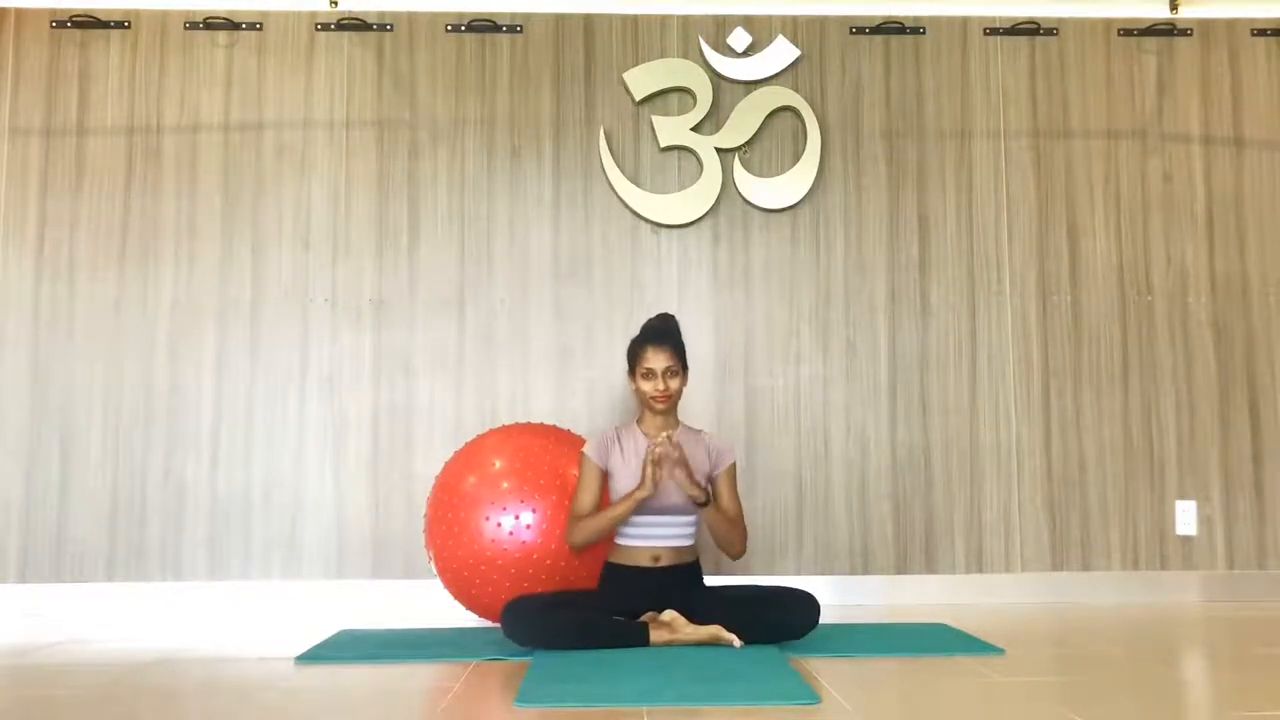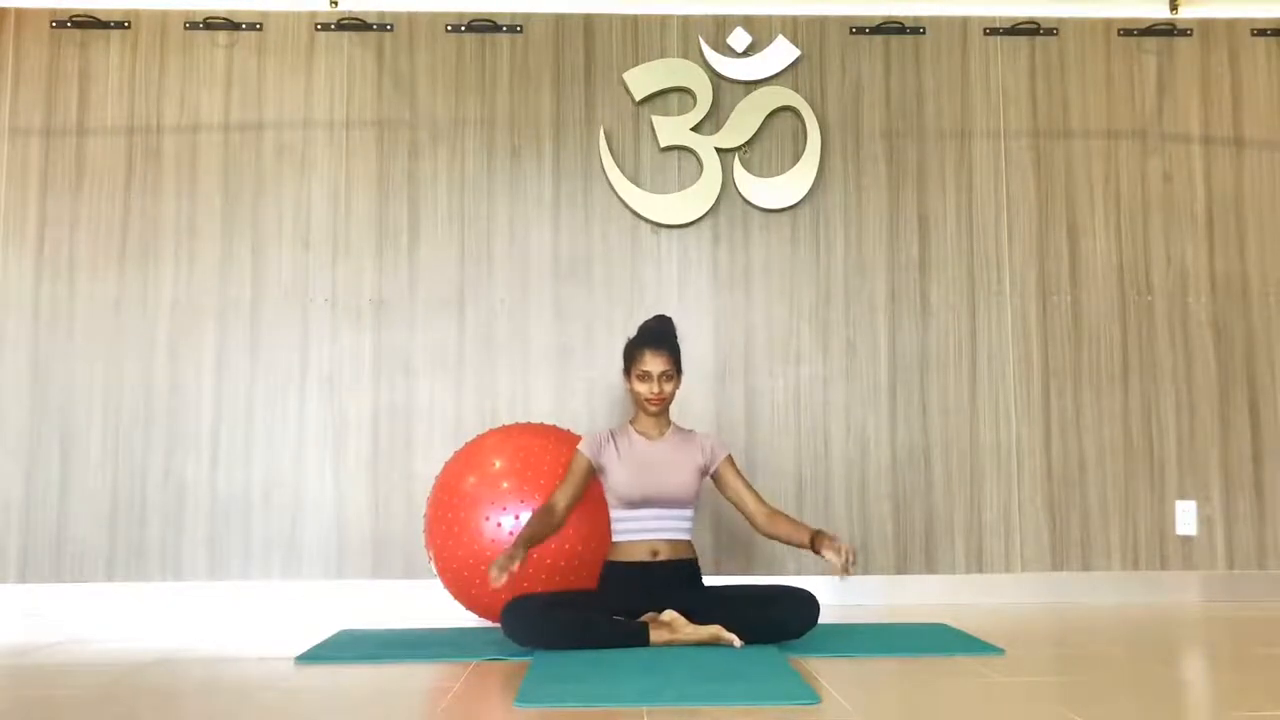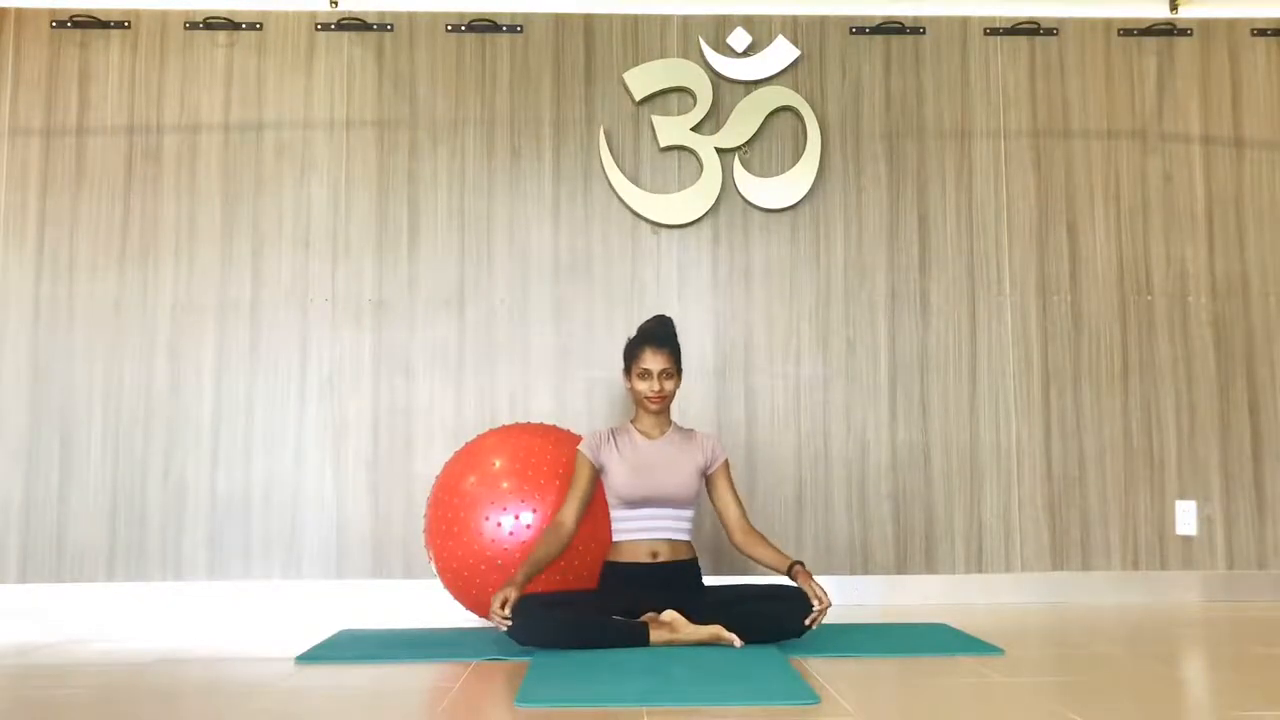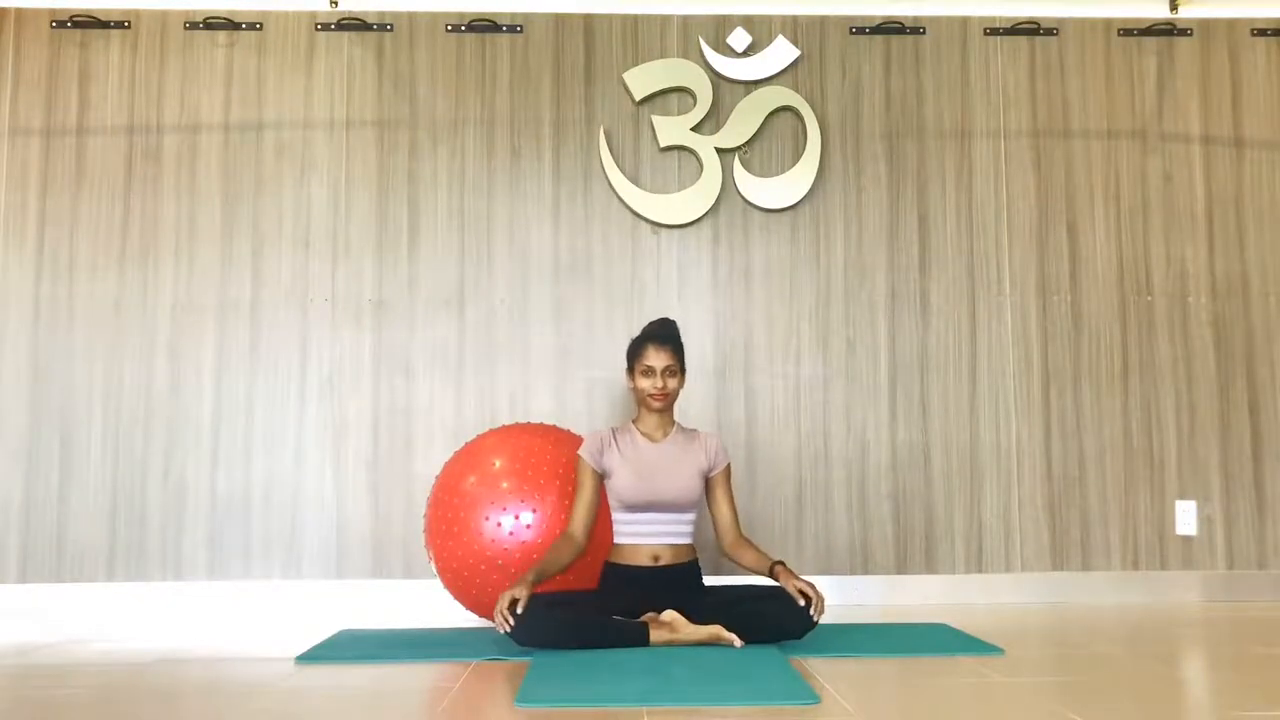
dt=0.5s
person 1, frame 1
left shoulder: (710, 449)
right shoulder: (606, 445)
left elbow: (736, 547)
right elbow: (576, 536)
left wrist: (698, 491)
right wrist: (642, 490)
left hip: (686, 588)
right hip: (620, 588)
left knee: (802, 609)
right knee: (518, 617)
right ankle: (668, 633)
person 1, frame 2
left shoulder: (703, 447)
right shoulder: (601, 445)
left elbow: (762, 516)
right elbow: (555, 508)
left wrist: (816, 538)
right wrist: (520, 546)
left hip: (686, 587)
right hip: (621, 587)
left knee: (802, 606)
right knee: (520, 616)
left ankle: (631, 630)
right ankle: (668, 633)
person 1, frame 3
left shoulder: (704, 447)
right shoulder: (600, 444)
left elbow: (740, 530)
right elbow: (565, 524)
left wrist: (795, 569)
right wrist: (519, 578)
left hip: (685, 586)
right hip: (620, 587)
left knee: (799, 606)
right knee: (522, 617)
left ankle: (633, 629)
right ankle: (672, 633)
person 1, frame 4
left shoulder: (707, 447)
right shoulder: (601, 445)
left elbow: (731, 537)
right elbow: (575, 535)
left wrist: (779, 570)
right wrist: (529, 579)
left hip: (686, 588)
right hip: (620, 588)
left knee: (796, 611)
right knee: (525, 619)
left ankle: (632, 629)
right ankle: (674, 632)
